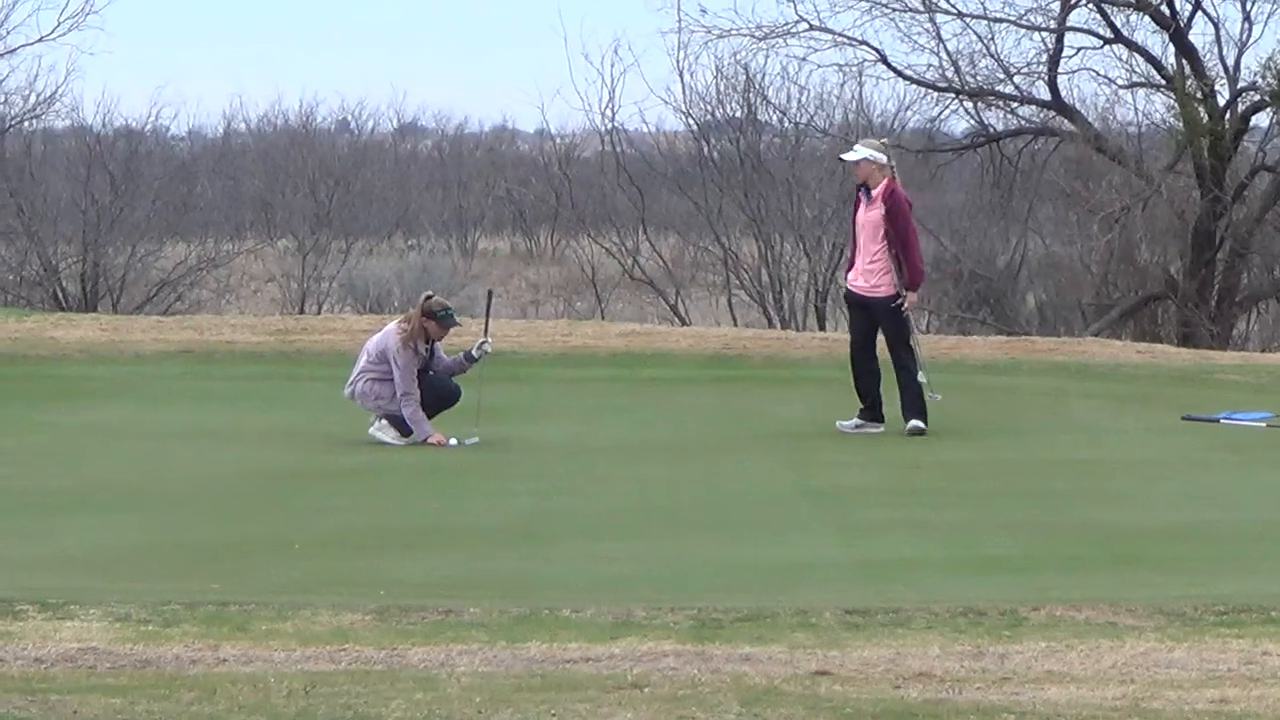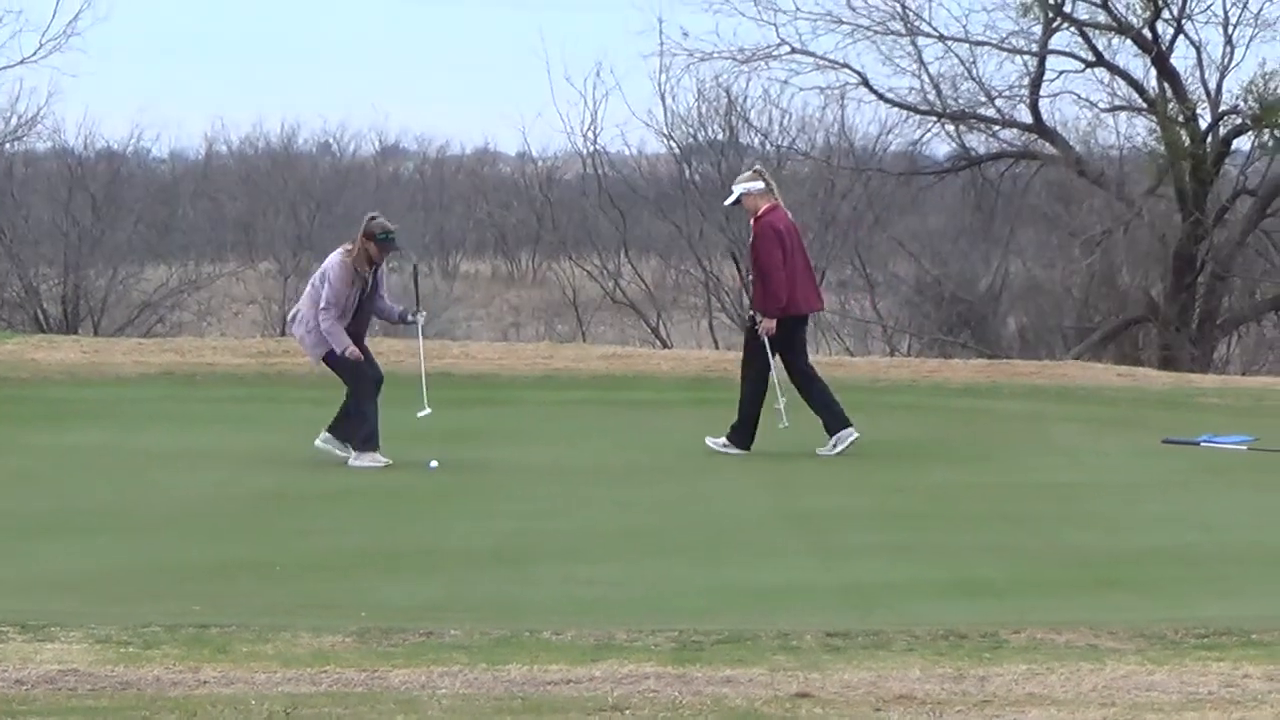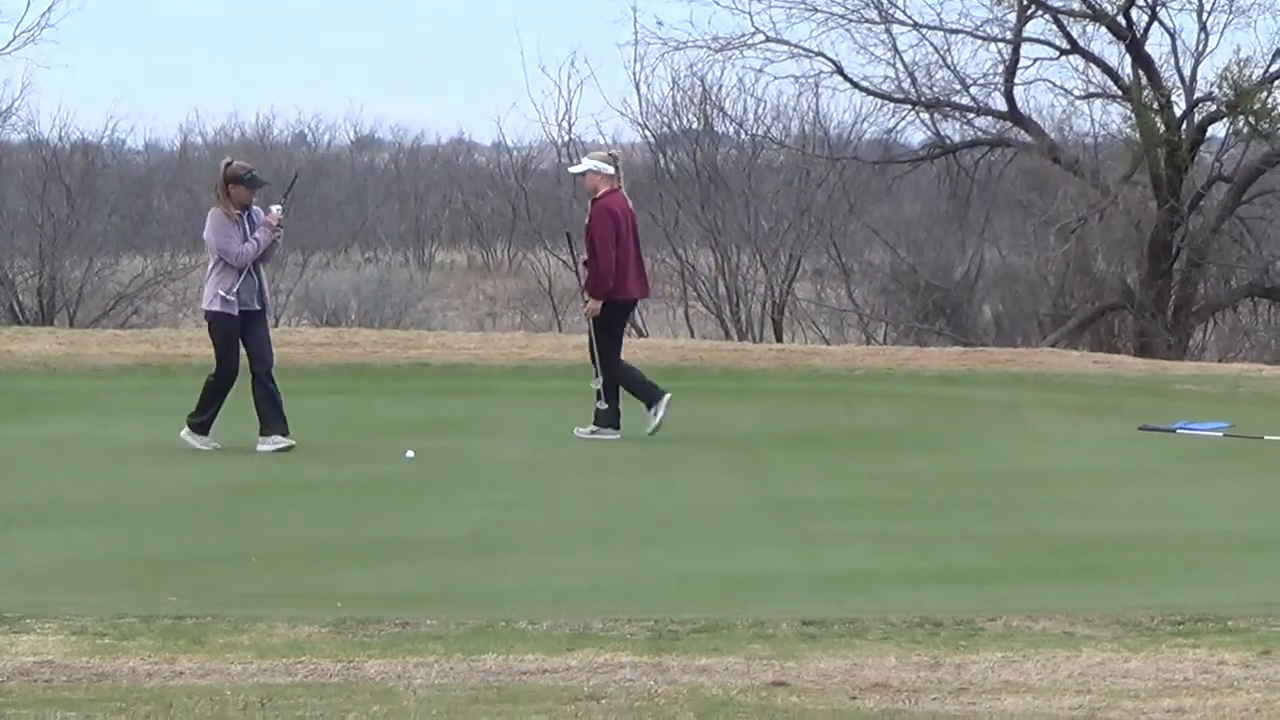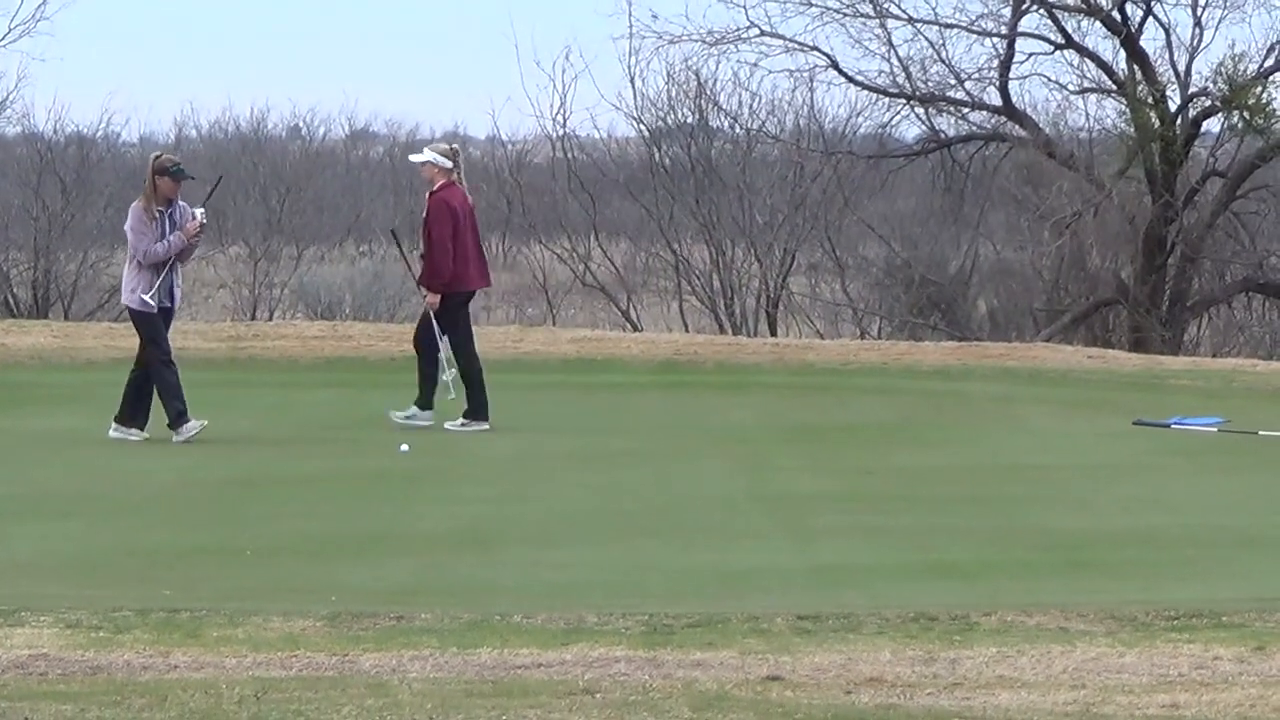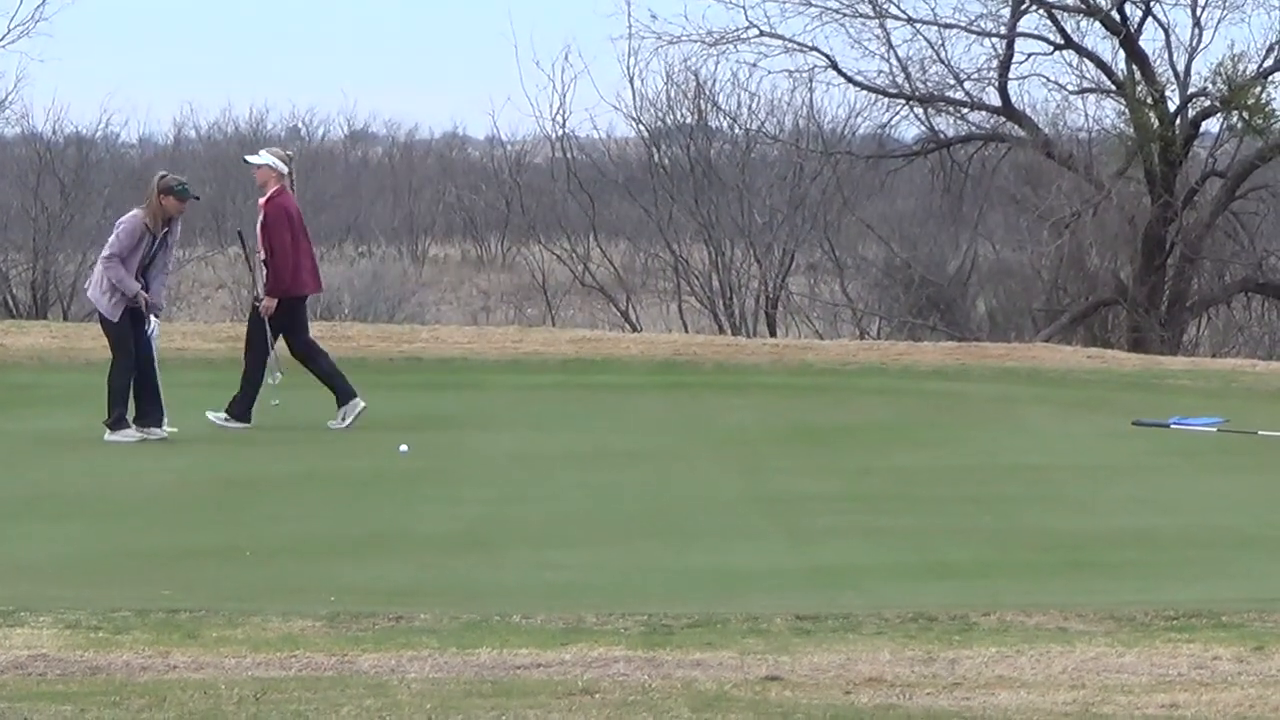
dt=0.7s
person 1, frame 1
left shoulder: (895, 199)
right shoulder: (862, 196)
left elbow: (910, 244)
left wrist: (912, 286)
right wrist: (849, 275)
left hip: (889, 290)
right hip: (860, 289)
left knee: (901, 351)
right knee: (860, 351)
left ankle: (917, 415)
right ankle: (871, 415)
person 1, frame 2
left shoulder: (765, 225)
right shoulder: (782, 218)
left elbow: (772, 272)
left wrist: (769, 313)
left hip: (774, 312)
right hip: (796, 308)
left knee: (754, 371)
right knee: (800, 371)
left ankle: (739, 439)
right ankle: (841, 427)
person 1, frame 3
left shoulder: (603, 207)
right shoulder: (620, 202)
left elbow: (605, 256)
left wrist: (596, 295)
left hip: (613, 293)
right hip: (628, 289)
left knee: (603, 356)
right knee: (606, 355)
left ankle: (655, 397)
right ankle: (606, 422)
person 1, frame 4
left shoulder: (440, 200)
right shoulder: (458, 194)
left elbow: (441, 248)
left wrist: (436, 288)
left hip: (452, 284)
right hip: (463, 280)
left knee: (461, 346)
right knee: (426, 341)
left ankle: (477, 415)
right ankle: (424, 407)
person 1, frame 5
left shoulder: (276, 205)
right shoulder: (281, 201)
left elbow: (281, 253)
left wrist: (271, 293)
left hip: (283, 289)
right hip: (295, 287)
left knee: (257, 347)
right knee: (303, 347)
left ankle: (239, 414)
right ankle: (347, 398)
person 2, frame 1
right shoulder: (401, 342)
left elbow: (441, 366)
right elbow: (408, 396)
left wrist: (471, 356)
right wrist: (427, 433)
left hip: (391, 381)
right hip: (371, 389)
left knee: (450, 391)
right knee: (445, 391)
left ankle: (390, 418)
right ankle: (389, 425)
person 2, frame 2
left shoulder: (375, 264)
right shoulder: (342, 264)
left elbow: (379, 303)
right elbow: (327, 313)
left wrist: (404, 315)
right wrist: (345, 346)
left hip: (344, 327)
right hip: (317, 324)
left knee: (372, 377)
right knee: (361, 378)
left ankle: (335, 436)
right ankle: (363, 450)
person 2, frame 3
left shoulder: (254, 213)
right shoulder: (218, 217)
left elbow: (263, 257)
right elbow: (238, 257)
left wrist: (273, 233)
right wrist: (263, 233)
left hip: (253, 301)
right hip: (223, 302)
left knee: (263, 365)
right knee: (227, 368)
left ankle: (273, 433)
right ankle: (196, 429)
person 2, frame 4
left shoulder: (182, 210)
right shoulder: (139, 211)
left elbow: (183, 256)
right elbow: (147, 254)
left wrist: (194, 238)
right wrist: (181, 236)
left hip: (167, 295)
right hip: (142, 296)
left knee: (148, 359)
right knee: (161, 357)
left ankle: (125, 422)
right ankle: (179, 422)
person 2, frame 5
left shoulder: (172, 227)
right shoulder: (134, 221)
left elbow: (160, 269)
right elbow: (109, 259)
left wrist: (154, 306)
right wrist: (134, 291)
left hip: (136, 296)
right hip: (112, 293)
left knee: (146, 356)
right knee: (125, 356)
left ankle: (147, 421)
right ankle: (116, 426)
